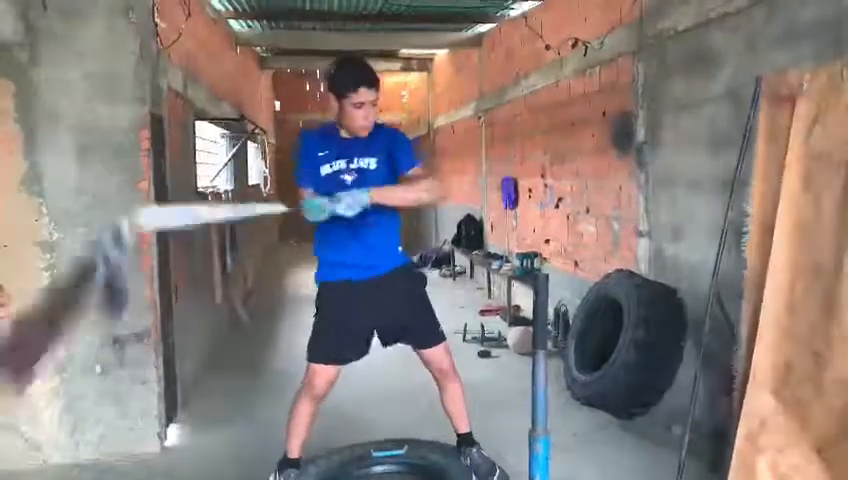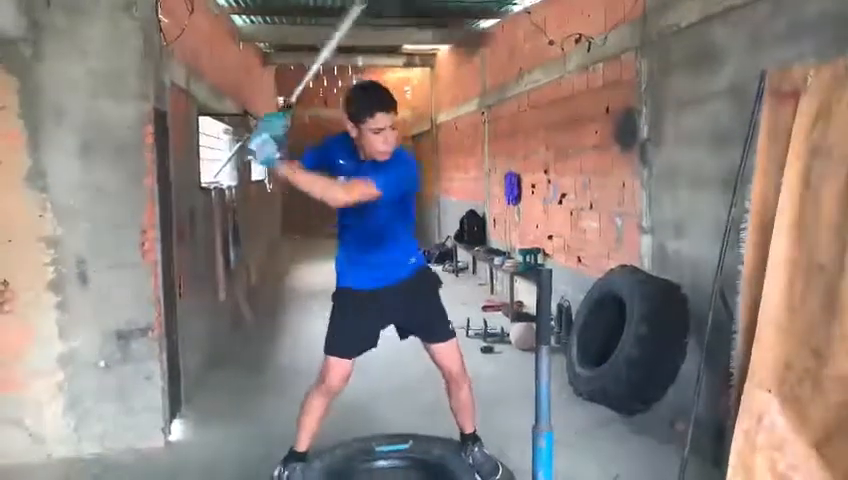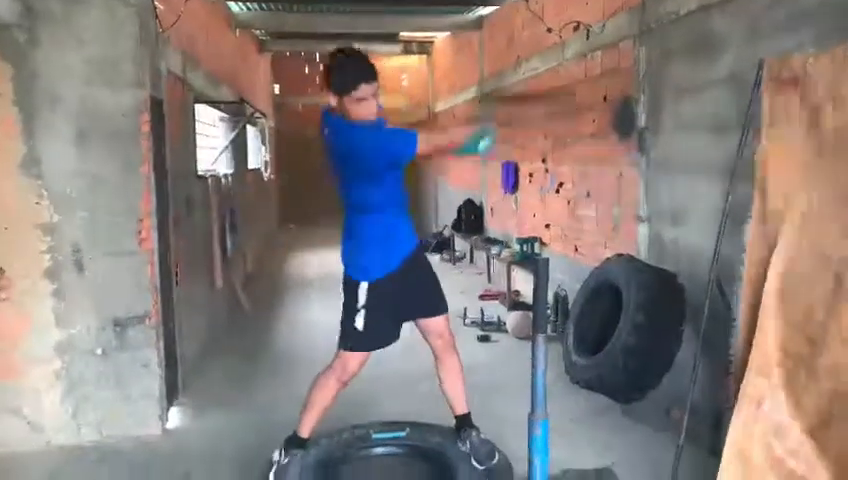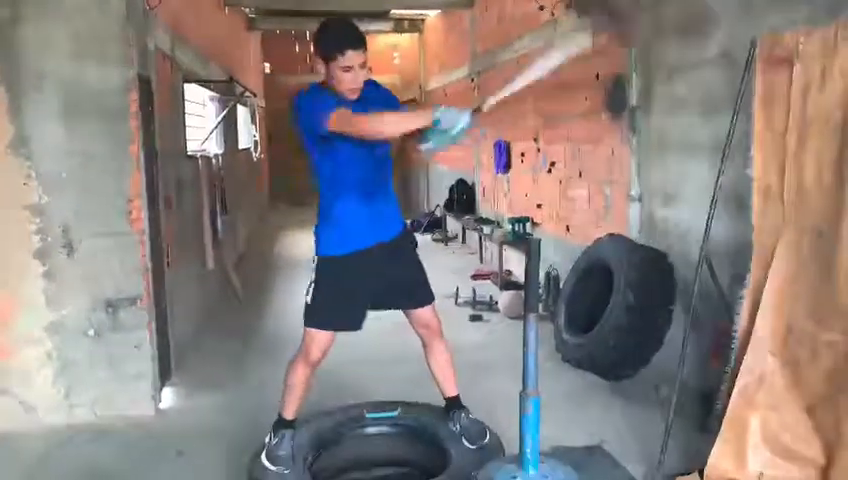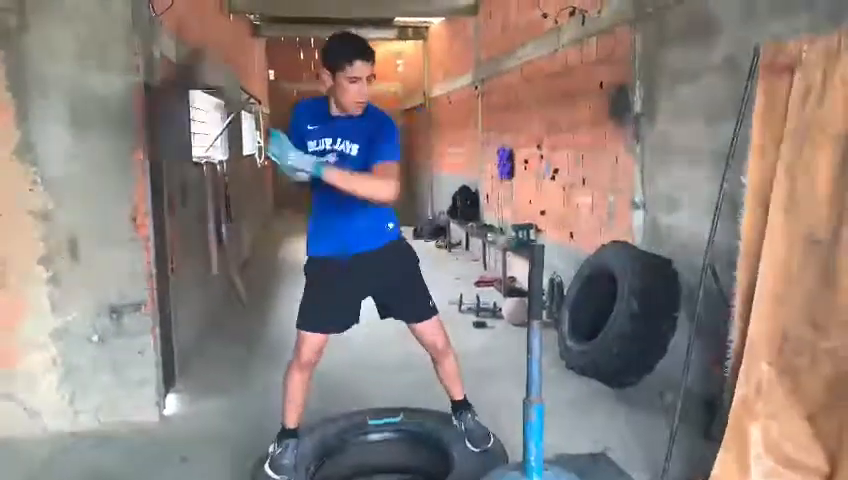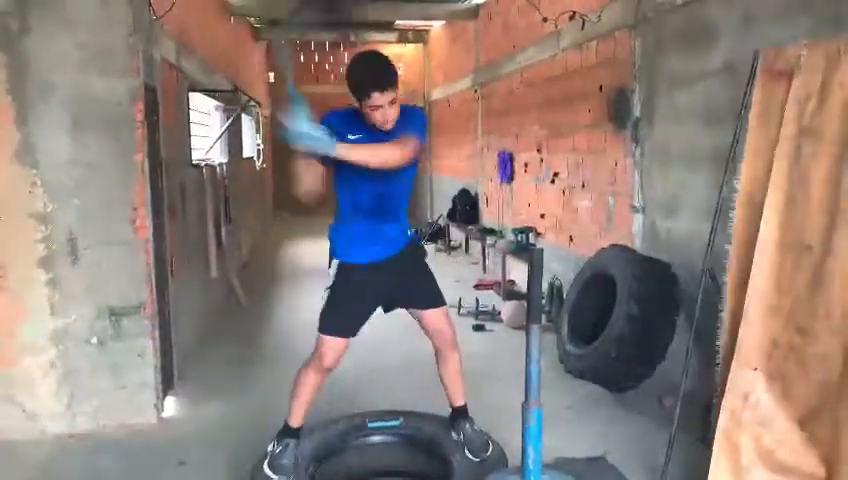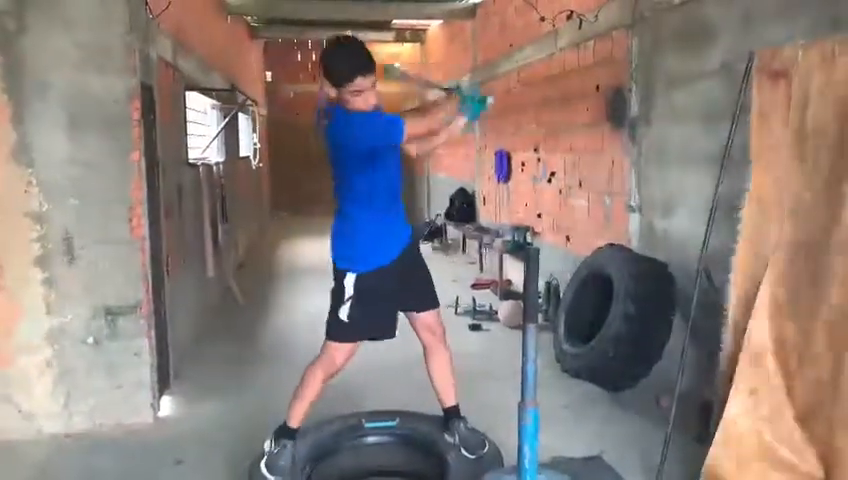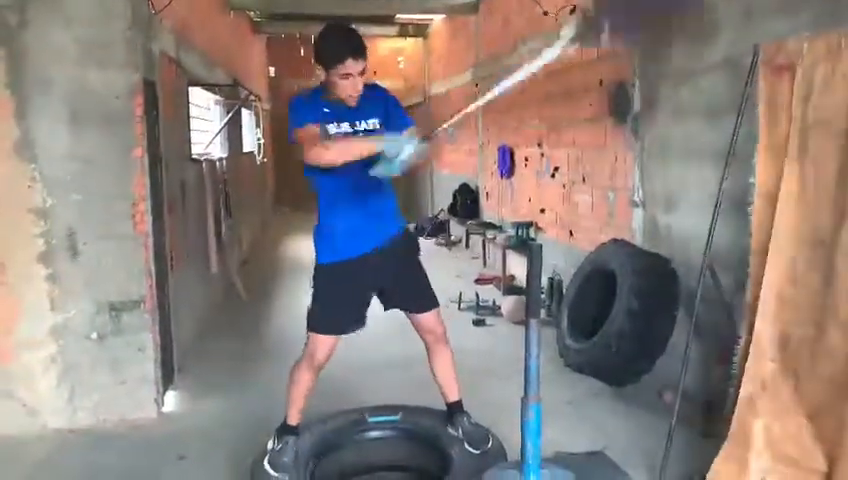
dt=0.3s
person 1, frame 1
left shoulder: (391, 140)
right shoulder: (312, 143)
left elbow: (432, 189)
right elbow: (308, 199)
left wrist: (369, 196)
right wrist: (310, 206)
left hip: (393, 276)
right hip: (338, 284)
left knee: (443, 367)
right knee: (316, 384)
left ankle: (467, 446)
person 1, frame 2
left shoulder: (402, 166)
right shoulder: (336, 147)
left elbow: (342, 194)
right elbow: (300, 171)
left wrist: (279, 165)
right wrist: (280, 155)
left hip: (409, 279)
right hip: (357, 286)
left knee: (454, 369)
right knee: (330, 381)
left ankle: (471, 443)
person 1, frame 3
left shoulder: (337, 120)
right shoulder: (357, 137)
left elbow: (416, 147)
right elbow: (423, 145)
left wrist: (464, 135)
right wrist: (466, 134)
left hip: (405, 251)
right hip: (371, 265)
left knee: (444, 339)
right knee: (346, 367)
left ankle: (465, 428)
person 1, frame 4
left shoulder: (374, 94)
right shoulder: (309, 103)
left elbow: (404, 125)
right elbow: (362, 127)
left wrist: (436, 122)
right wrist: (437, 116)
left hip: (391, 236)
right hip: (341, 248)
left knee: (430, 327)
right knee: (313, 350)
left ankle: (455, 410)
right ankle: (283, 429)
person 1, frame 5
left shoulder: (380, 125)
right shoulder: (307, 114)
left elbow: (387, 191)
right elbow: (294, 165)
left wrist: (324, 168)
right wrist: (290, 162)
left hip: (384, 249)
right hip: (330, 256)
left knee: (437, 342)
right knee: (306, 354)
left ankle: (463, 411)
right ankle: (287, 437)
person 1, frame 6
left shoulder: (412, 118)
right shoulder: (337, 122)
left elbow: (396, 156)
right elbow: (308, 185)
left wrist: (335, 148)
right wrist: (314, 147)
left hip: (400, 249)
right hip: (355, 259)
left knee: (445, 336)
right knee: (325, 357)
left ankle: (460, 419)
right ankle: (288, 438)
person 1, frame 7
left shoulder: (364, 113)
right shoulder: (350, 125)
left elbow: (416, 148)
right elbow: (426, 122)
left wrist: (465, 113)
right wrist: (453, 98)
left hip: (399, 245)
right hip: (362, 260)
left knee: (434, 331)
right knee: (334, 359)
left ankle: (453, 420)
right ankle: (285, 436)
person 1, frame 8
left shoulder: (379, 99)
right shoulder: (304, 106)
left elbow: (416, 143)
right elbow: (316, 154)
left wrist: (403, 147)
right wrist: (381, 143)
left hip: (392, 240)
right hip: (340, 254)
left knee: (435, 331)
right knee: (317, 353)
left ankle: (457, 415)
right ankle: (287, 434)
